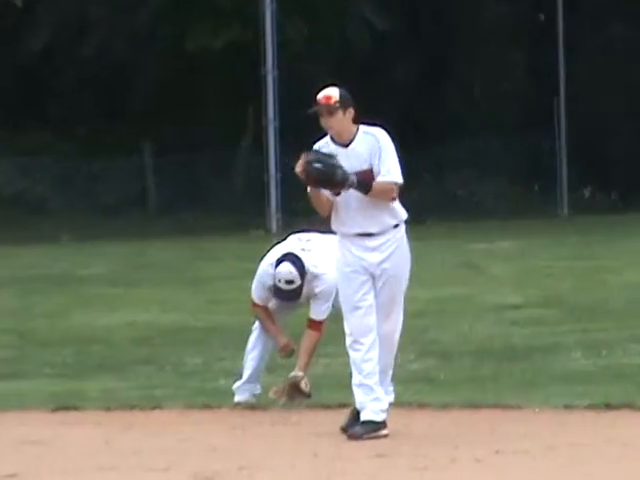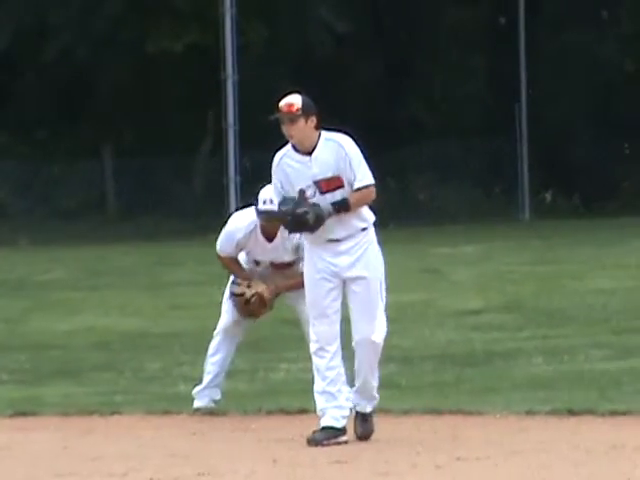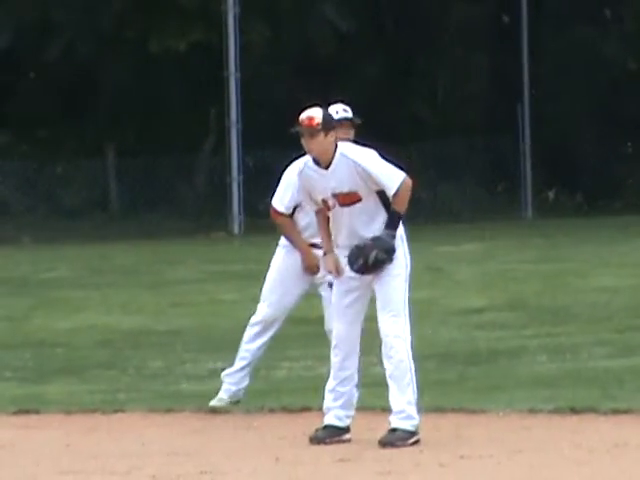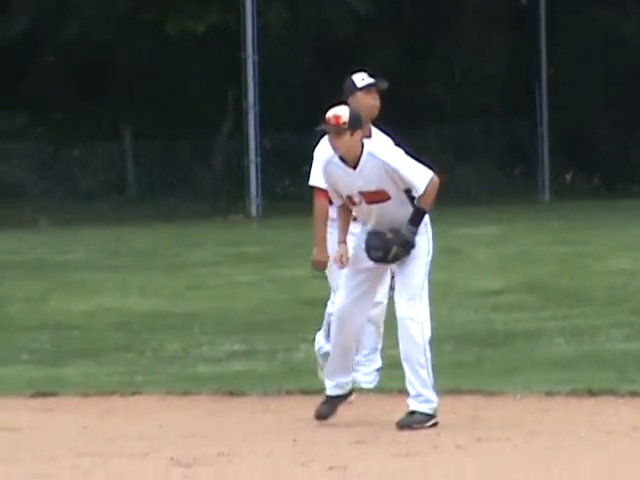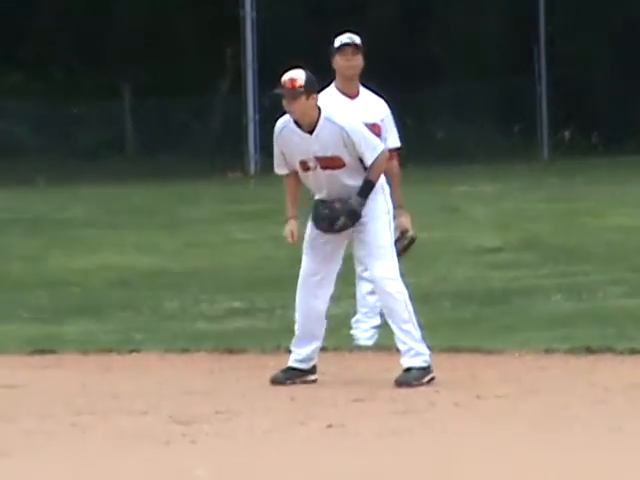
dt=0.5s
person 1, frame 1
left shoulder: (376, 138)
right shoulder: (320, 151)
left elbow: (390, 190)
right elbow: (324, 210)
left wrist: (351, 182)
right wrist: (312, 184)
left hip: (389, 242)
right hip: (351, 246)
left knee: (387, 328)
right knee: (359, 331)
left ankle: (375, 400)
right ankle: (372, 411)
person 1, frame 2
left shoulder: (341, 145)
right shoulder: (282, 162)
left elbow: (368, 192)
left wrist: (330, 208)
left hip: (359, 245)
right hip: (318, 253)
left knee: (369, 333)
right knee: (323, 338)
left ankle: (363, 404)
right ankle: (334, 418)
person 1, frame 3
left shoulder: (359, 159)
right shoulder: (306, 172)
left elbow: (404, 184)
left wrist: (390, 229)
right wrist: (328, 252)
right hip: (350, 255)
left knee: (393, 332)
right knee: (343, 336)
left ankle: (406, 422)
right ankle: (338, 420)
person 1, frame 4
left shoulder: (386, 158)
right shoulder: (331, 166)
left elbow: (431, 182)
left wrist: (413, 225)
right wrist: (341, 242)
left hip: (409, 235)
right hip: (371, 236)
left knee: (410, 315)
right knee: (346, 310)
left ankle: (424, 405)
right ankle: (337, 388)
person 1, frame 5
left shoulder: (342, 124)
right shoulder: (282, 130)
left elbow: (380, 157)
right elbow: (290, 173)
left wrist: (360, 199)
right wrist: (291, 217)
left hip: (368, 198)
right hip: (327, 204)
left knee: (384, 276)
right knee: (311, 280)
left ankle: (419, 361)
right ankle: (302, 362)
person 2, frame 1
left shoulder: (323, 277)
right shoulder: (267, 269)
left elbow: (314, 327)
right elbow: (259, 306)
left wrist: (300, 370)
right wrist: (280, 337)
right knee: (265, 324)
right ankle: (246, 389)
person 2, frame 2
right shoulder: (238, 226)
right elbow: (225, 256)
left wrist: (276, 289)
left hip: (296, 274)
right hip: (253, 271)
right knee: (228, 326)
right ankle: (206, 394)
person 2, frame 3
right shoulder: (300, 171)
right elbow: (279, 215)
right wrist: (304, 252)
right hip: (295, 253)
right knee: (268, 315)
right ankle: (233, 385)
person 2, frame 4
left shoulder: (385, 143)
right shoulder: (332, 144)
right elbow: (320, 197)
right wrist: (319, 245)
right hip: (342, 232)
left knee: (375, 305)
left ankle: (366, 377)
right ankle: (326, 346)
person 2, frame 5
left shoulder: (378, 105)
right shoulder: (320, 104)
left elbow: (391, 159)
left wrist: (400, 208)
left knee: (371, 267)
left ankle: (366, 335)
